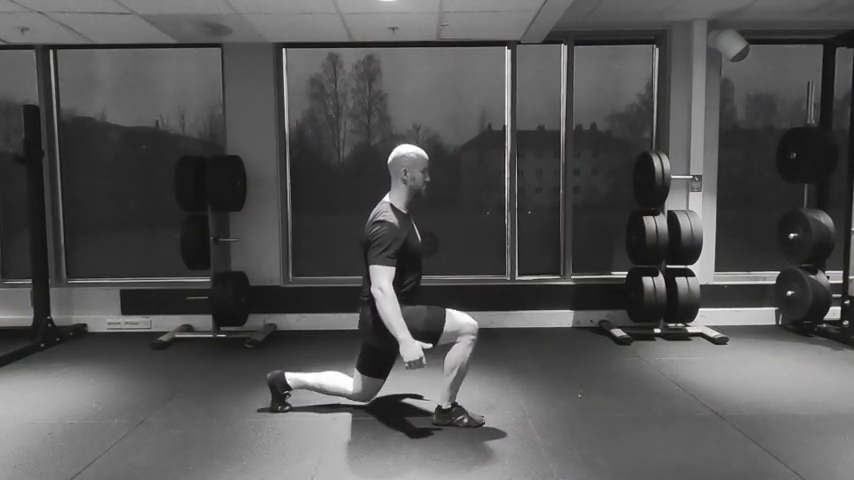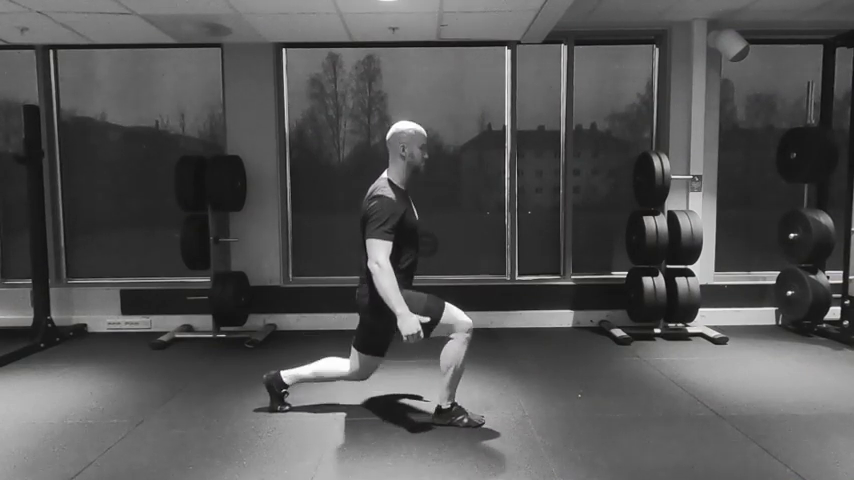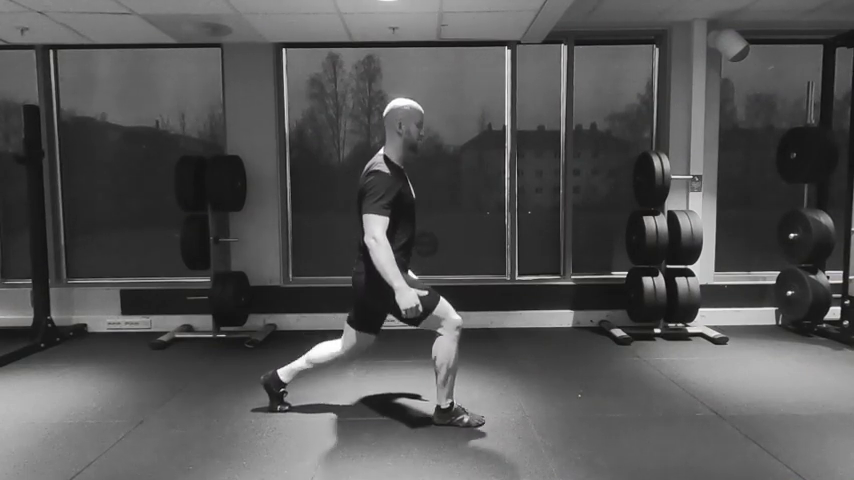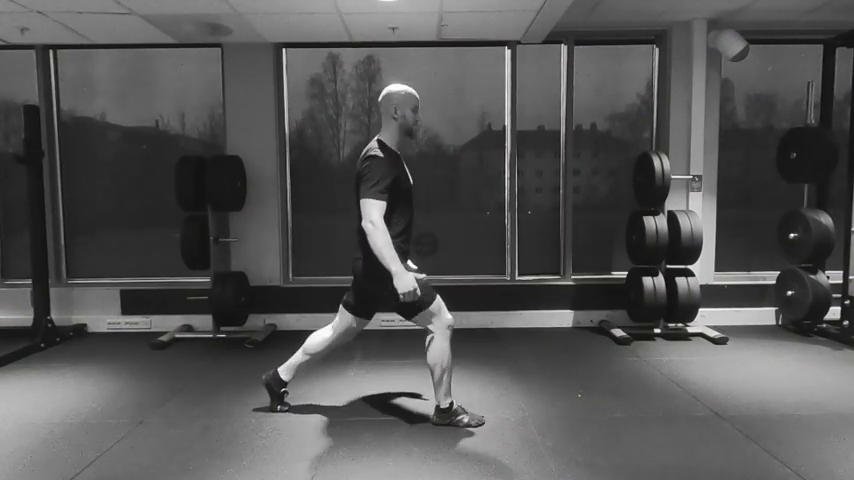
dt=0.2s
person 1, frame 1
left shoulder: (397, 214)
right shoulder: (388, 225)
right elbow: (380, 288)
left wrist: (402, 332)
right wrist: (406, 340)
left hip: (384, 318)
right hip: (386, 318)
left knee: (359, 391)
right knee: (467, 329)
left ankle: (285, 380)
right ankle: (446, 409)
person 1, frame 2
left shoulder: (395, 191)
right shoulder: (385, 199)
right elbow: (377, 263)
left wrist: (403, 305)
right wrist: (404, 314)
left hip: (380, 297)
right hip: (383, 298)
left knee: (356, 370)
right knee: (462, 326)
left ankle: (281, 379)
right ankle: (446, 409)
person 1, frame 3
left shoulder: (392, 169)
right shoulder: (382, 175)
right elbow: (374, 237)
left wrist: (403, 273)
right wrist: (401, 287)
left hip: (377, 277)
right hip: (380, 278)
left knee: (349, 347)
right knee: (450, 324)
left ankle: (279, 377)
right ankle: (446, 409)
person 1, frame 4
left shoulder: (389, 155)
right shoulder: (379, 160)
right elbow: (371, 222)
left wrist: (401, 261)
right wrist: (398, 271)
left hip: (377, 266)
right hip: (381, 267)
left knee: (341, 329)
right knee: (442, 323)
left ankle: (279, 377)
right ankle: (445, 409)
